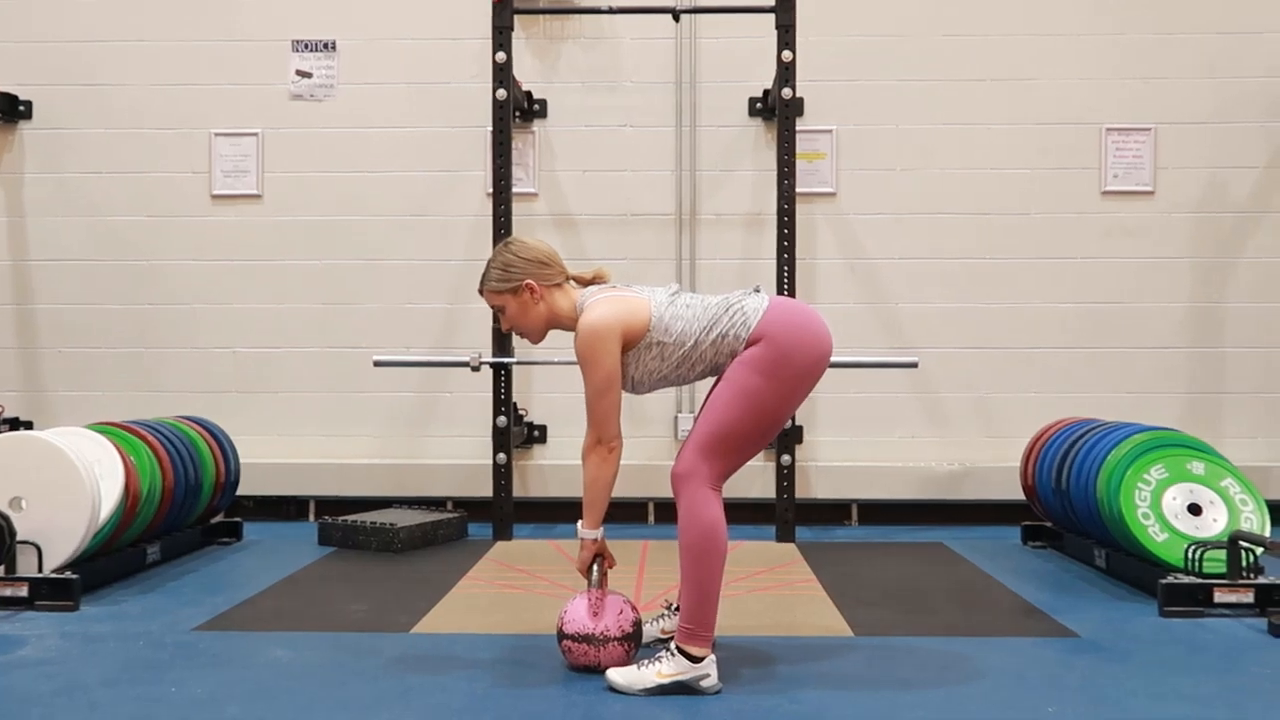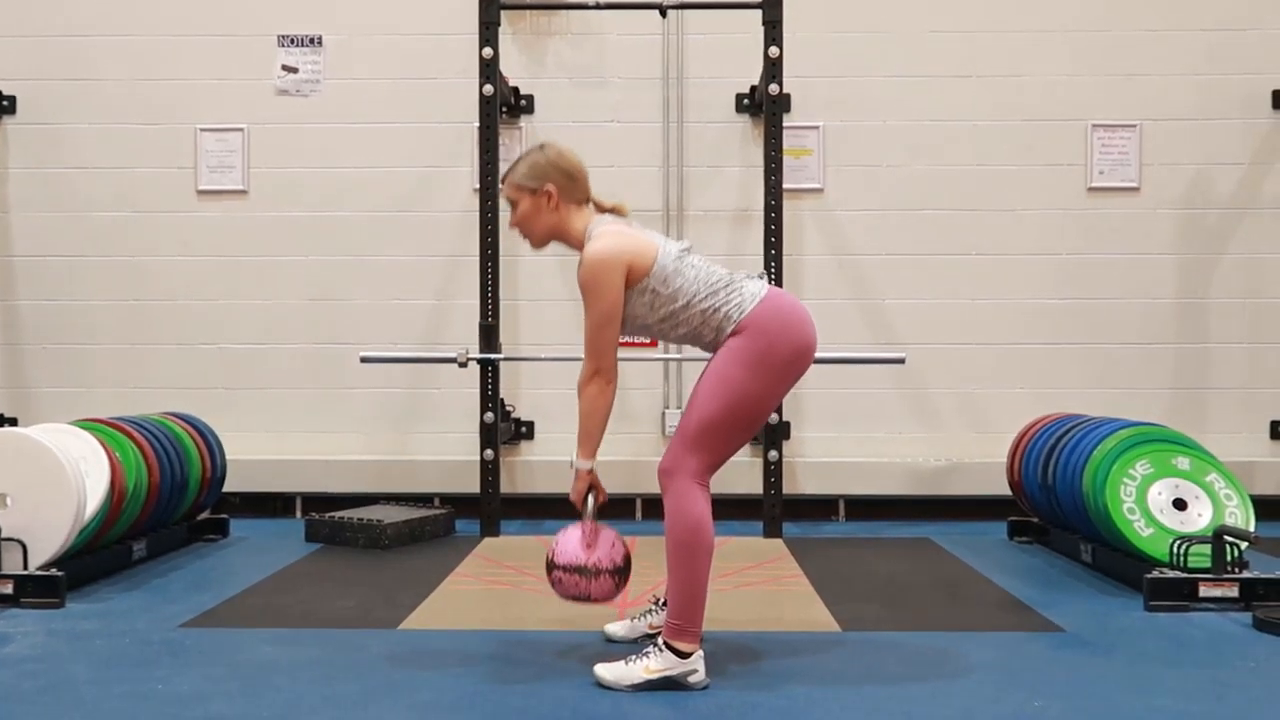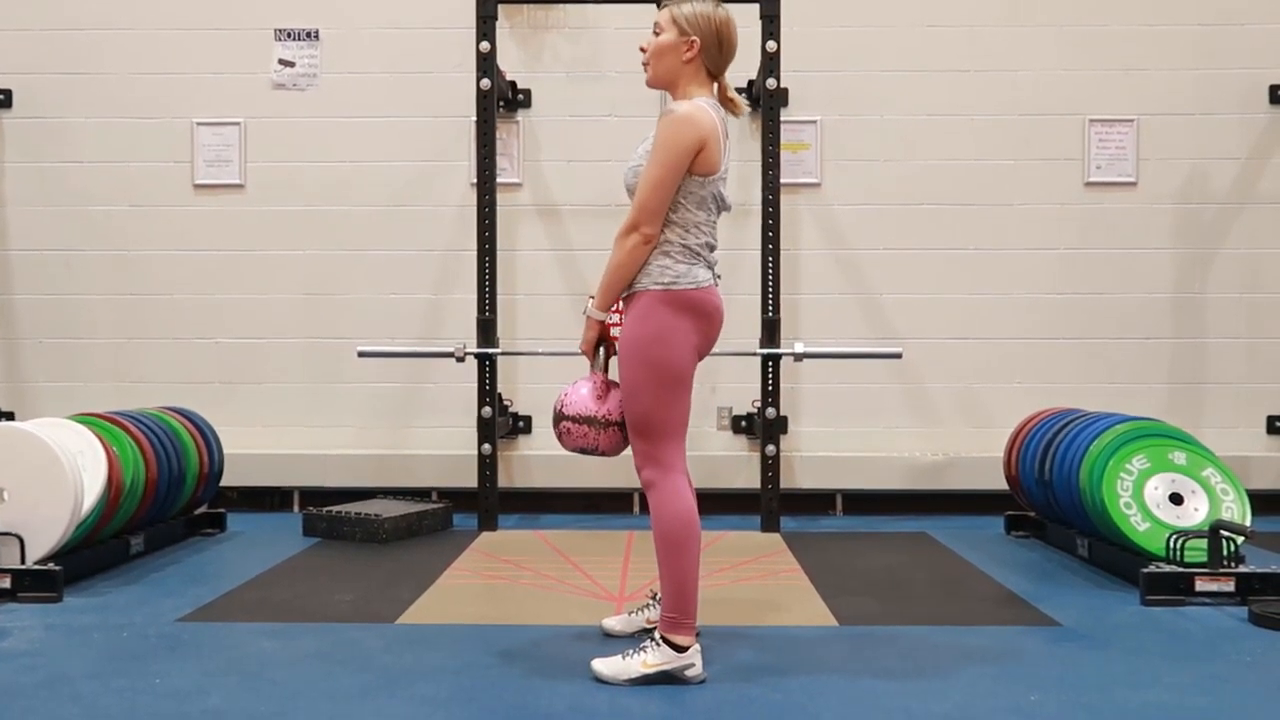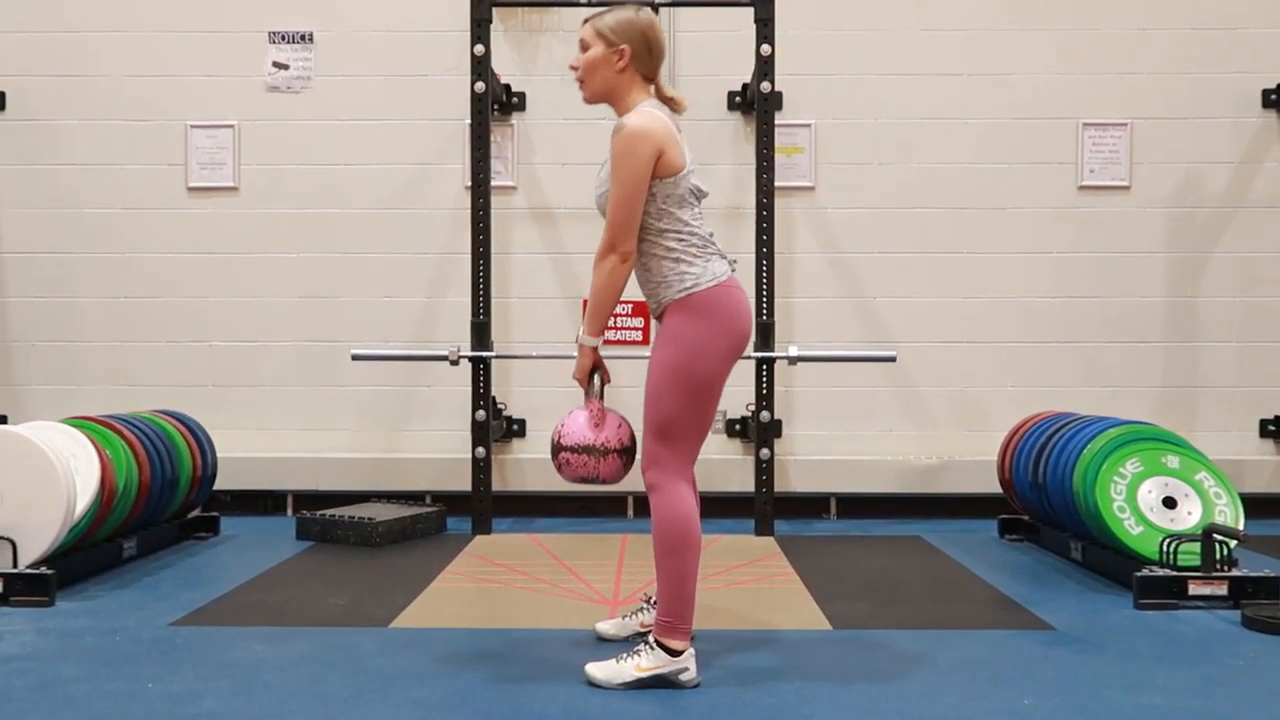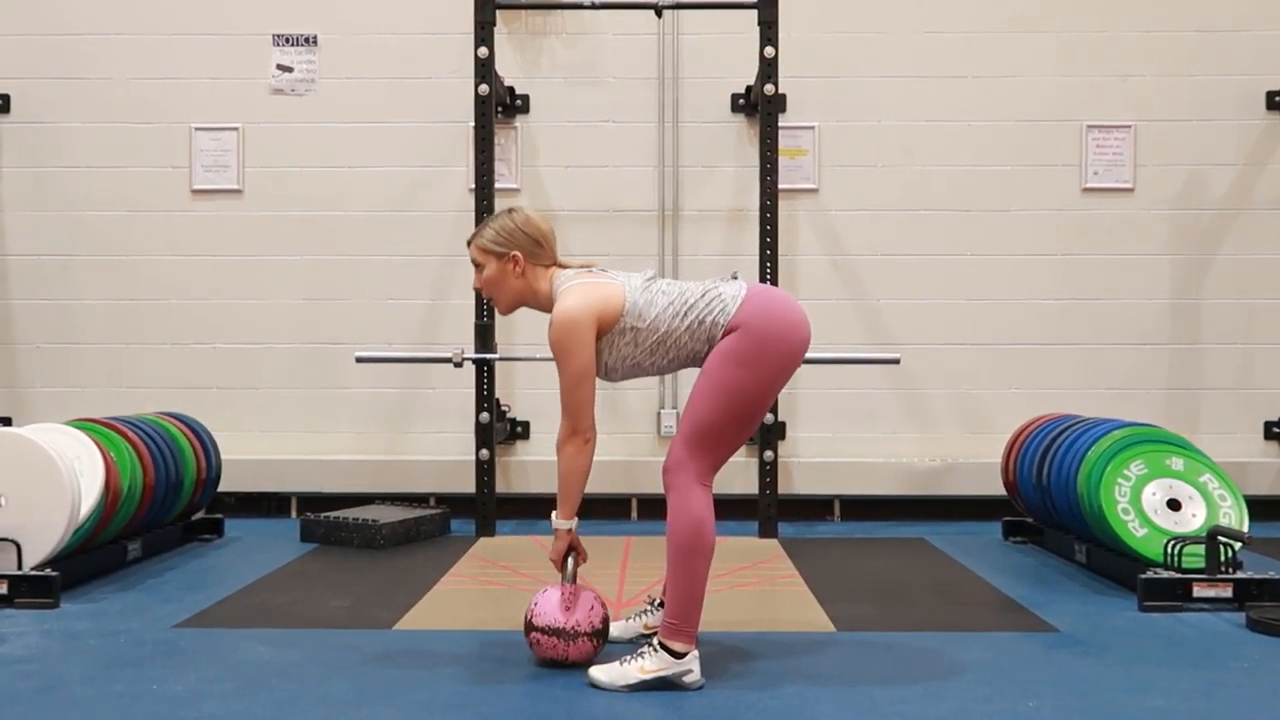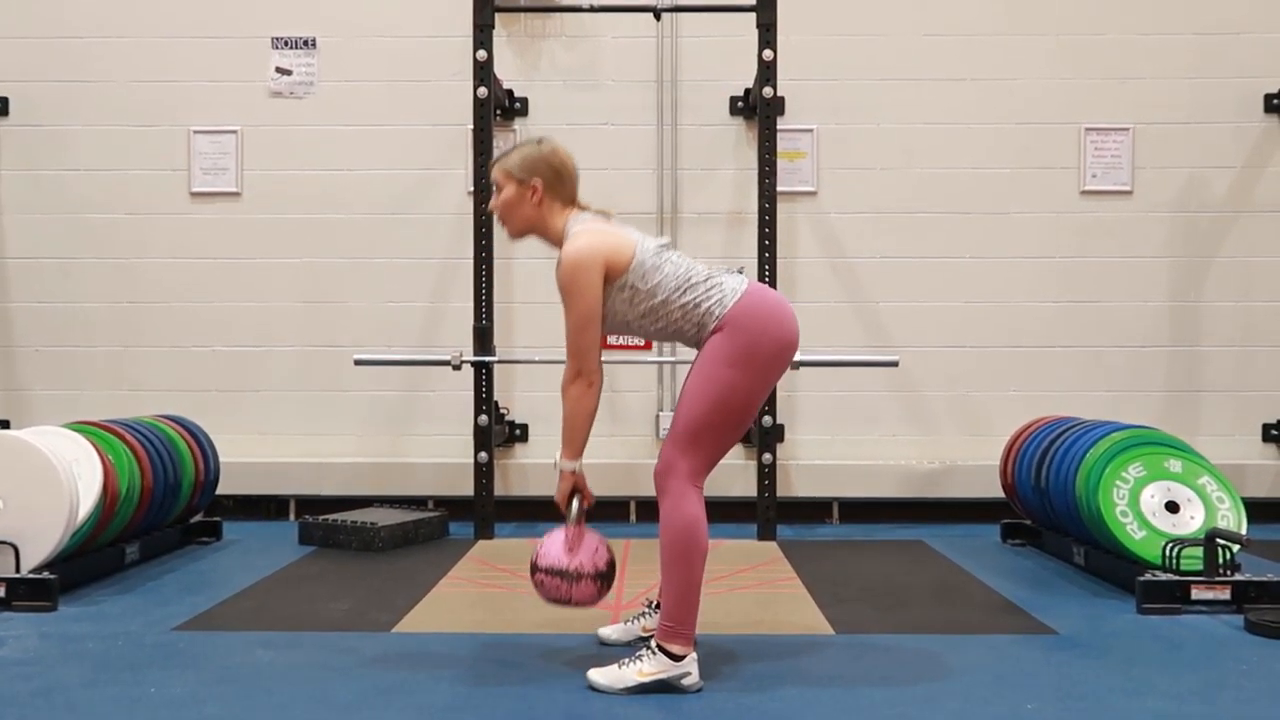
dt=0.7s
person 1, frame 1
left shoulder: (595, 322)
right shoulder: (598, 306)
left elbow: (605, 444)
right elbow: (600, 440)
left wrist: (590, 533)
right wrist: (593, 530)
left hip: (787, 340)
right hip: (782, 334)
left knee: (695, 478)
right knee: (695, 476)
left ankle: (693, 657)
right ankle: (690, 610)
person 1, frame 2
left shoulder: (601, 254)
right shoulder: (606, 237)
left elbow: (599, 376)
right elbow: (599, 372)
left wrist: (583, 465)
right wrist: (587, 463)
left hip: (770, 334)
right hip: (769, 327)
left knee: (682, 474)
right knee: (682, 470)
left ankle: (681, 652)
right ankle: (676, 610)
person 1, frame 3
left shoulder: (686, 116)
right shoulder: (703, 118)
left elbow: (640, 230)
left wrist: (596, 310)
right wrist: (613, 309)
left hip: (666, 305)
right hip: (682, 301)
left knee: (660, 469)
right knee: (662, 465)
left ankle: (678, 645)
right ankle: (673, 604)
person 1, frame 4
left shoulder: (635, 127)
right shoulder: (649, 123)
left elbow: (616, 252)
right elbow: (633, 246)
left wrist: (588, 340)
right wrist: (597, 337)
left hip: (698, 312)
right hip: (704, 307)
left knee: (665, 472)
right knee: (668, 468)
left ankle: (671, 649)
right ankle: (667, 607)
person 1, frame 5
left shoulder: (571, 311)
right shoulder: (575, 289)
left elbow: (580, 437)
right elbow: (572, 430)
left wrist: (564, 524)
right wrist: (566, 519)
left hip: (760, 328)
right hip: (765, 321)
left knee: (686, 473)
right knee: (687, 470)
left ankle: (676, 652)
right ankle: (673, 607)
person 1, frame 6
left shoulder: (579, 253)
right shoulder: (587, 235)
left elbow: (583, 378)
right elbow: (583, 371)
left wrist: (568, 466)
right wrist: (573, 463)
left hip: (750, 329)
right hip: (752, 321)
left knee: (677, 476)
right knee: (679, 472)
left ankle: (673, 654)
right ankle: (669, 611)
